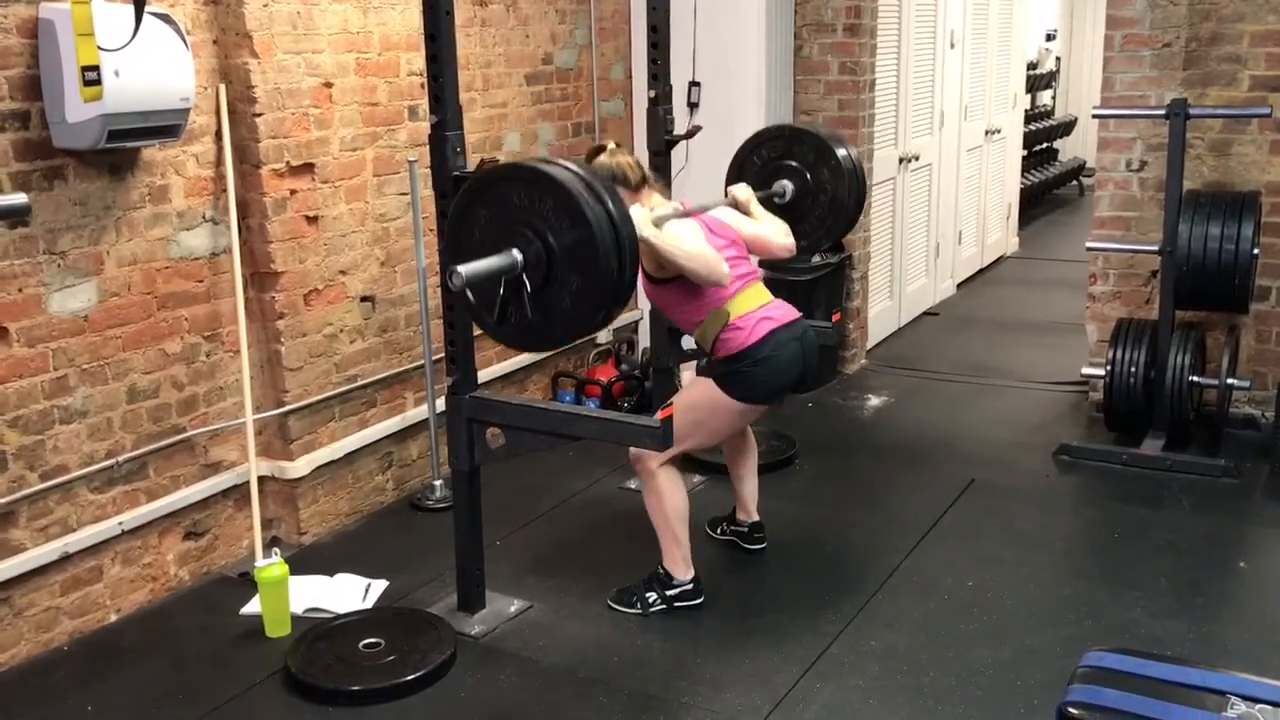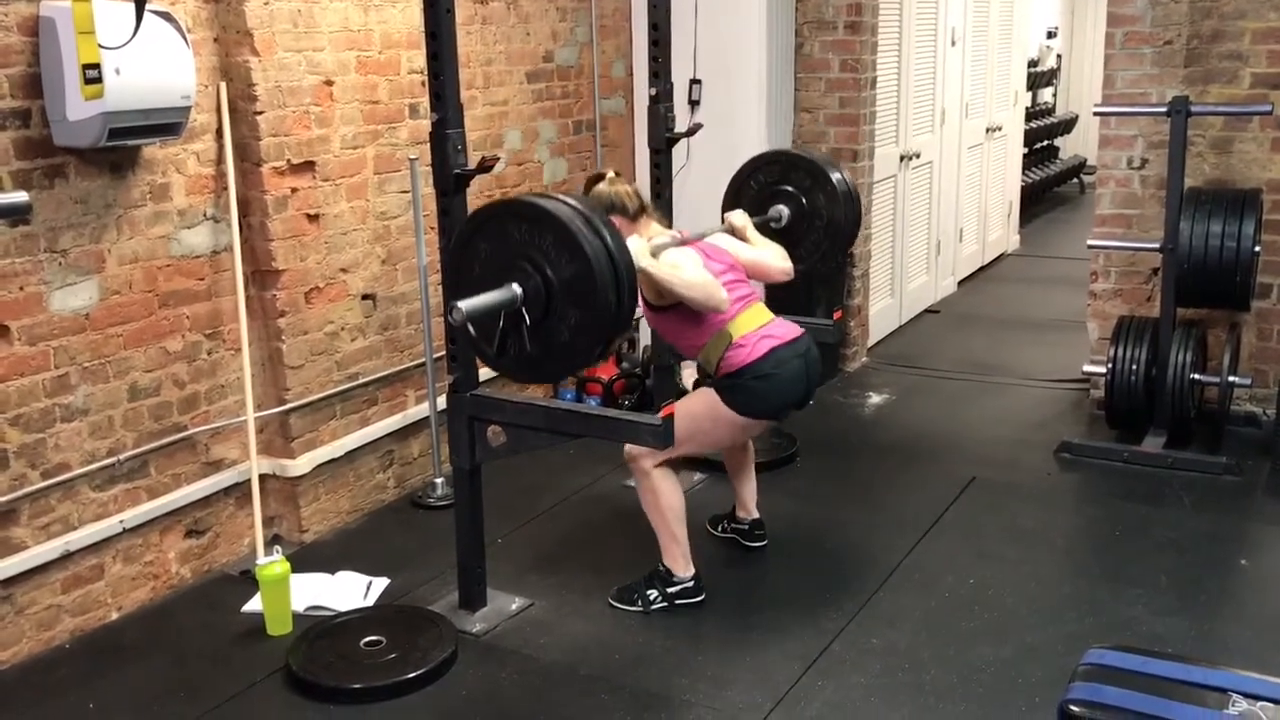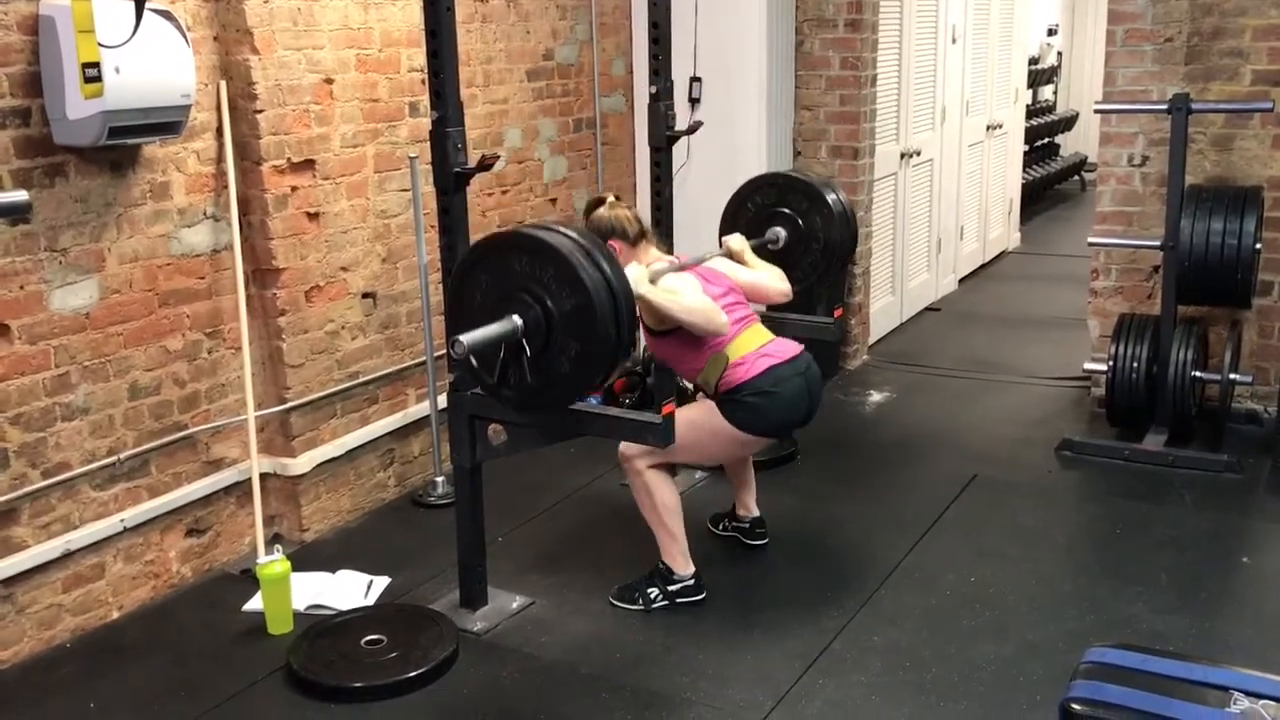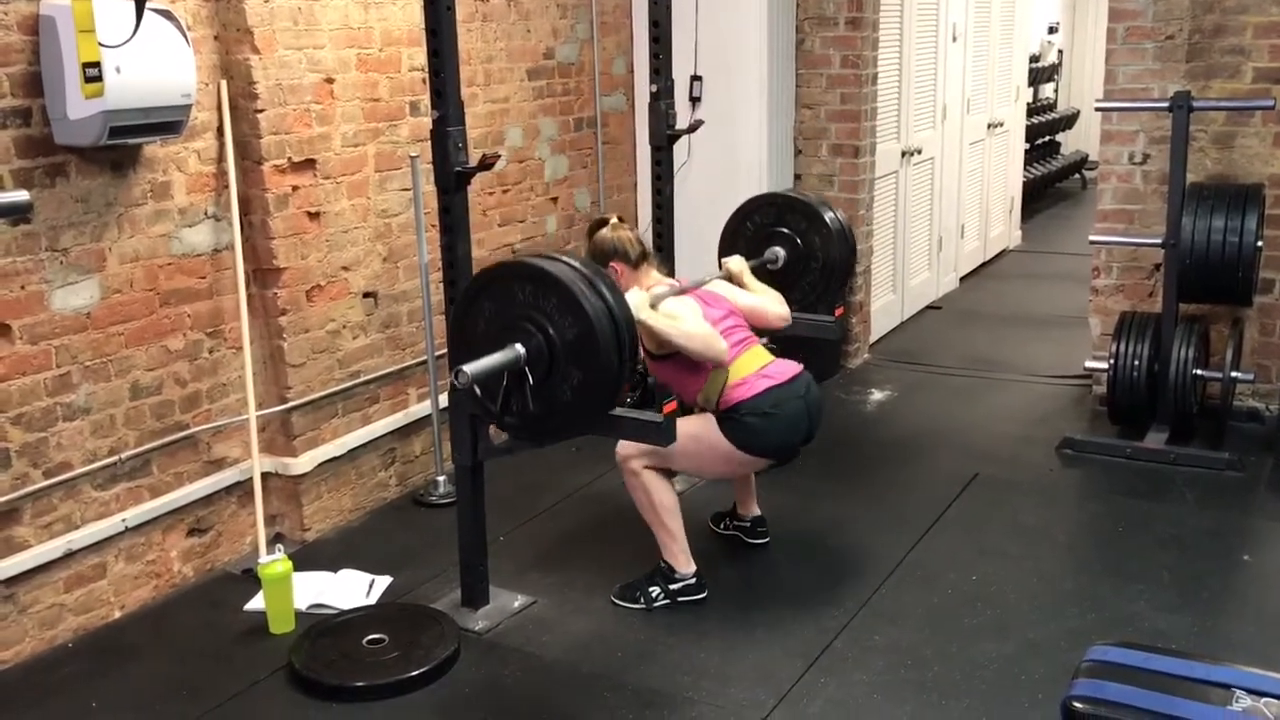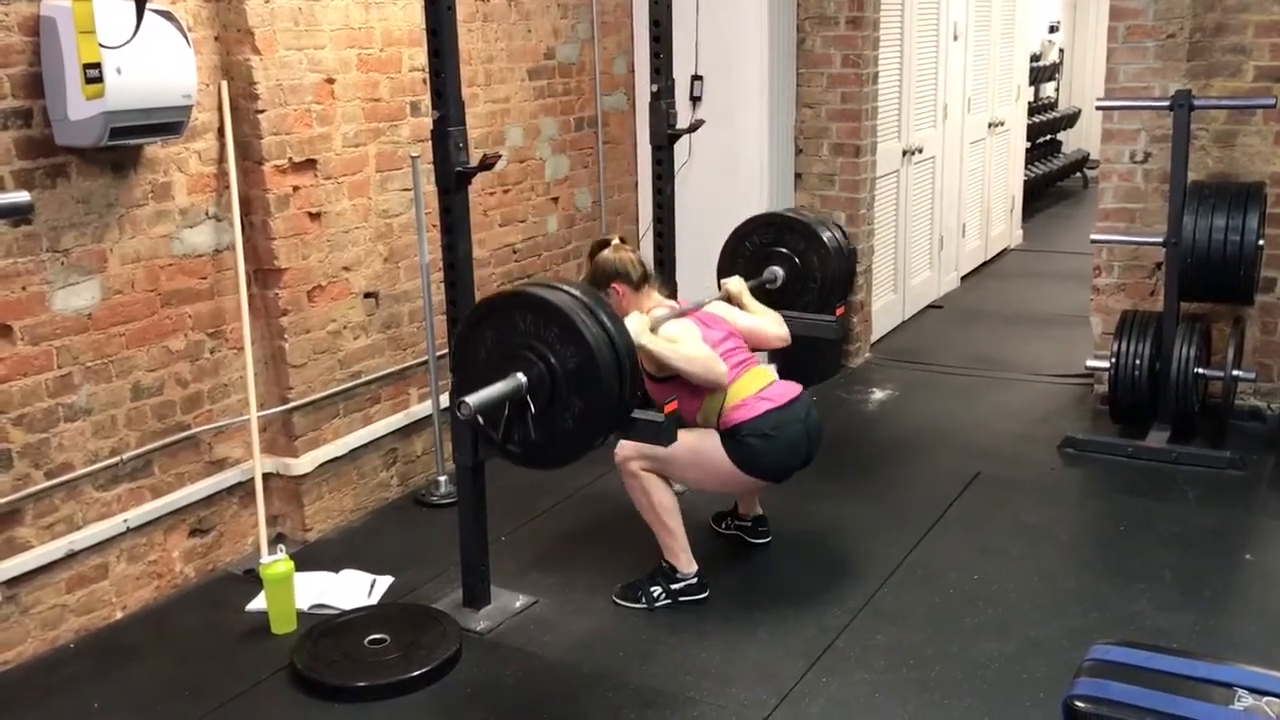
dt=0.2s
person 1, frame 1
left shoulder: (662, 232)
right shoulder: (711, 213)
left elbow: (717, 273)
right elbow: (785, 244)
left wrist: (647, 235)
right wrist: (750, 203)
left hip: (757, 357)
right hip: (794, 338)
left knee: (650, 452)
right knee: (728, 414)
left ankle: (678, 581)
right ankle: (747, 521)
person 1, frame 2
left shoulder: (660, 260)
right shoulder: (708, 240)
left elbow: (716, 298)
right elbow: (783, 268)
left wrist: (644, 265)
right wrist: (747, 229)
left hip: (765, 375)
right hip: (799, 355)
left knee: (645, 453)
right knee: (724, 416)
left ankle: (679, 579)
right ankle: (747, 519)
person 1, frame 3
left shoulder: (659, 284)
right shoulder: (706, 263)
left elbow: (714, 322)
right elbow: (781, 290)
left wrist: (643, 292)
right wrist: (744, 252)
left hip: (768, 395)
right hip: (801, 374)
left knee: (638, 453)
right knee: (723, 419)
left ankle: (680, 577)
right ankle: (748, 518)
person 1, frame 4
left shoulder: (658, 309)
right shoulder: (705, 286)
left elbow: (716, 349)
right elbow: (780, 314)
left wrist: (643, 317)
right wrist: (743, 275)
left hip: (770, 418)
right hip: (802, 395)
left knee: (635, 454)
right knee: (721, 425)
left ankle: (681, 576)
right ankle: (749, 517)
person 1, frame 5
left shoulder: (658, 330)
right shoulder: (705, 308)
left elbow: (716, 374)
right elbow: (780, 335)
left wrist: (643, 341)
right wrist: (742, 296)
left hip: (770, 440)
right hip: (802, 418)
left knee: (633, 456)
left ankle: (682, 575)
right ankle: (750, 518)
